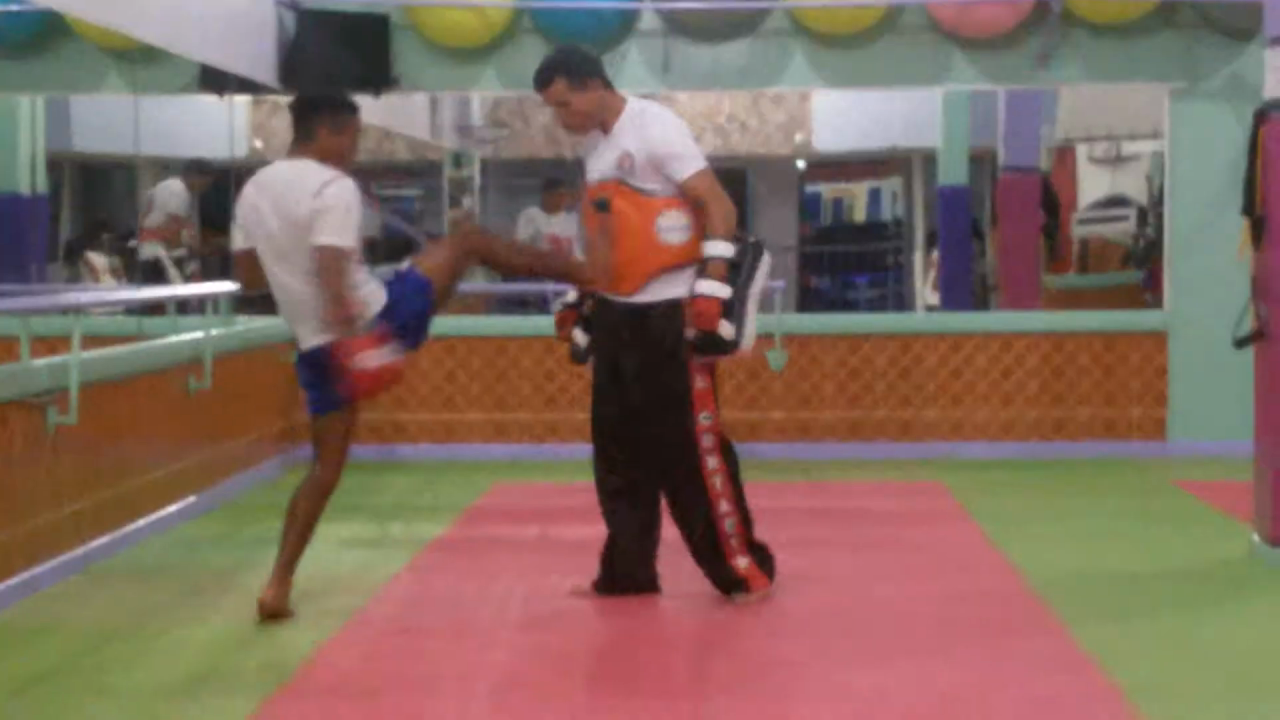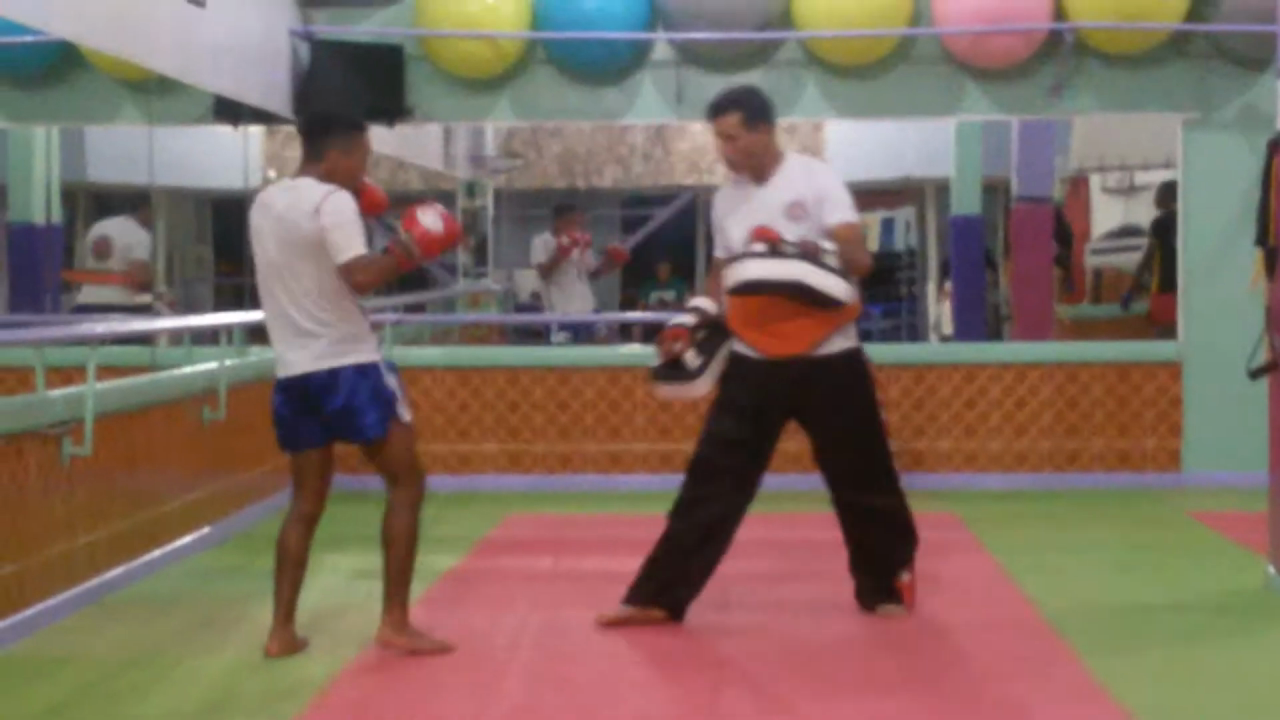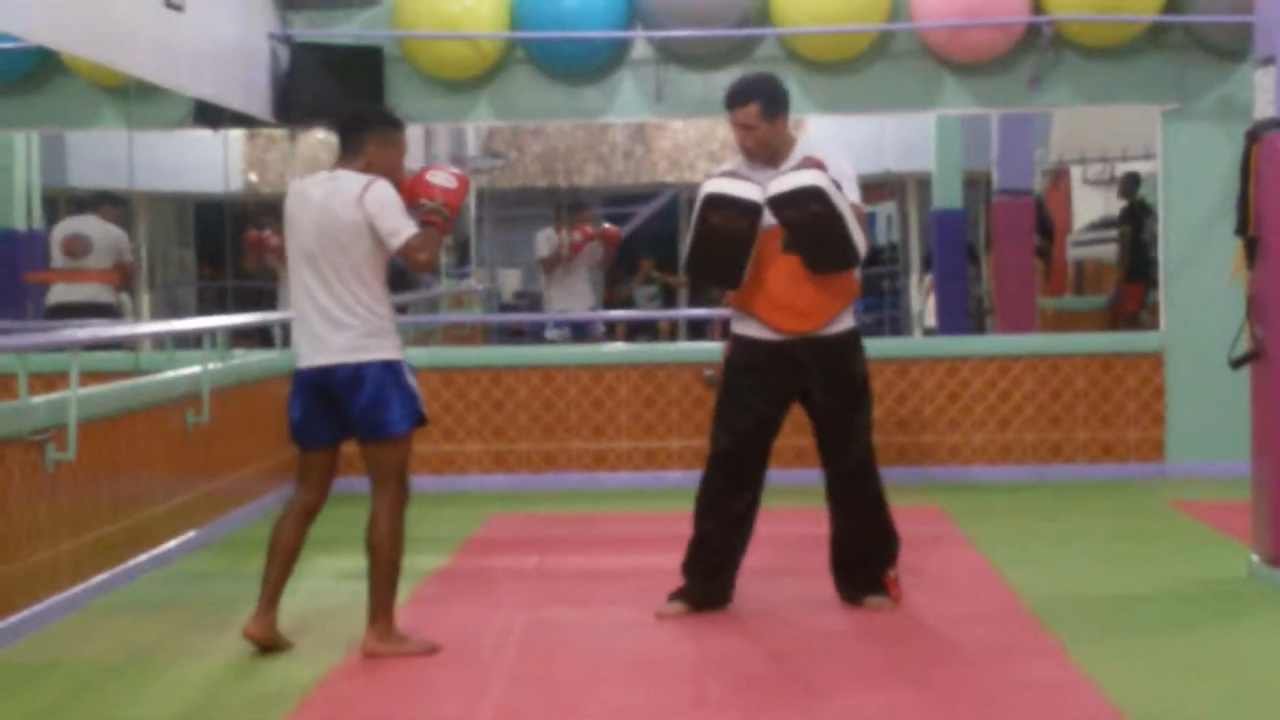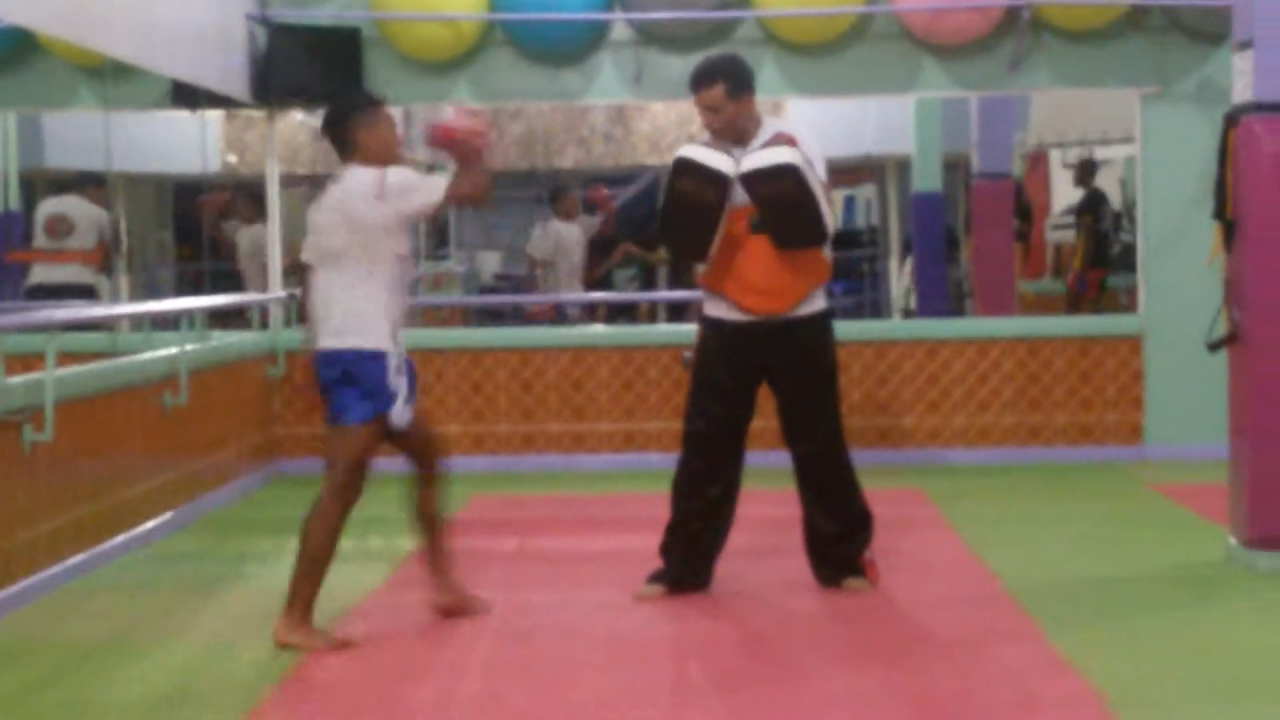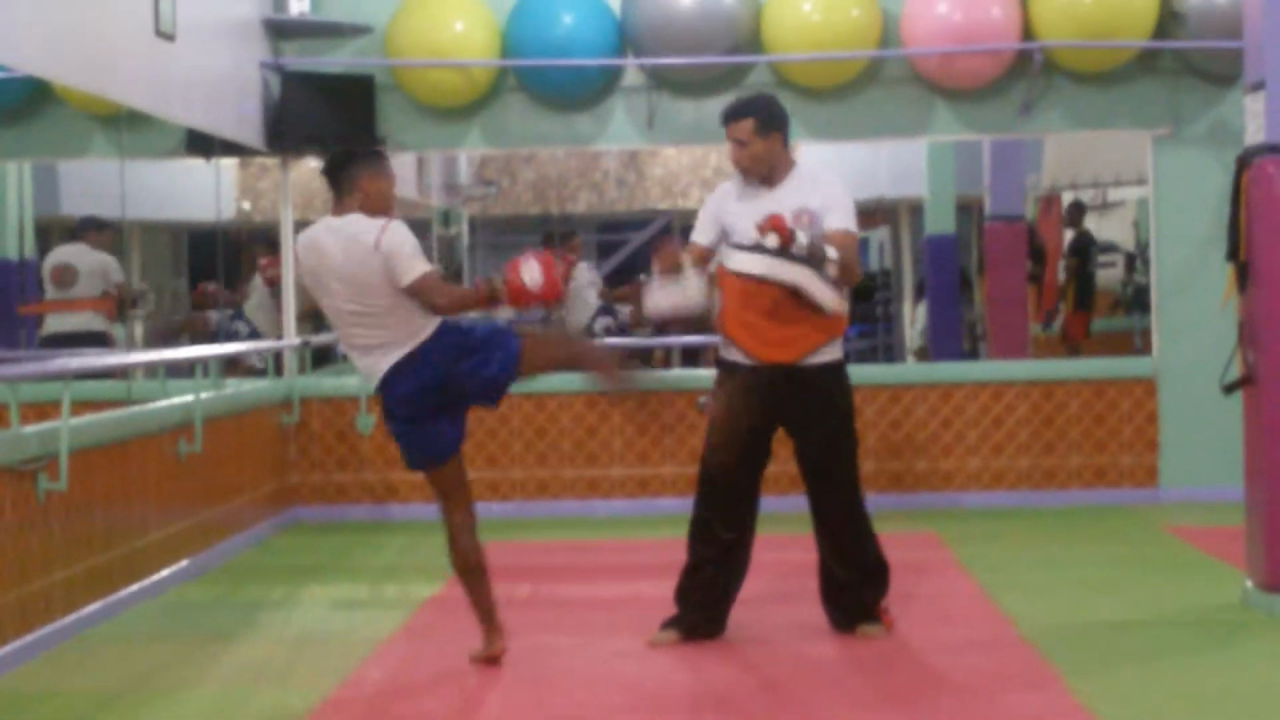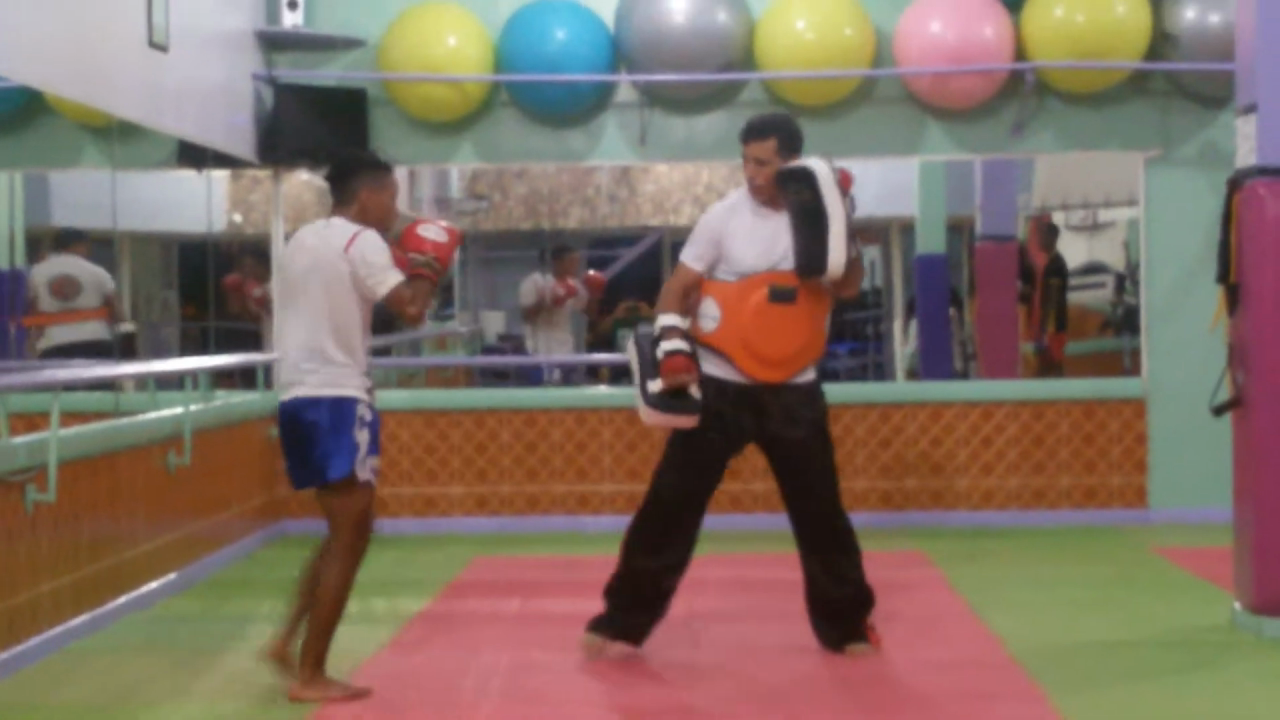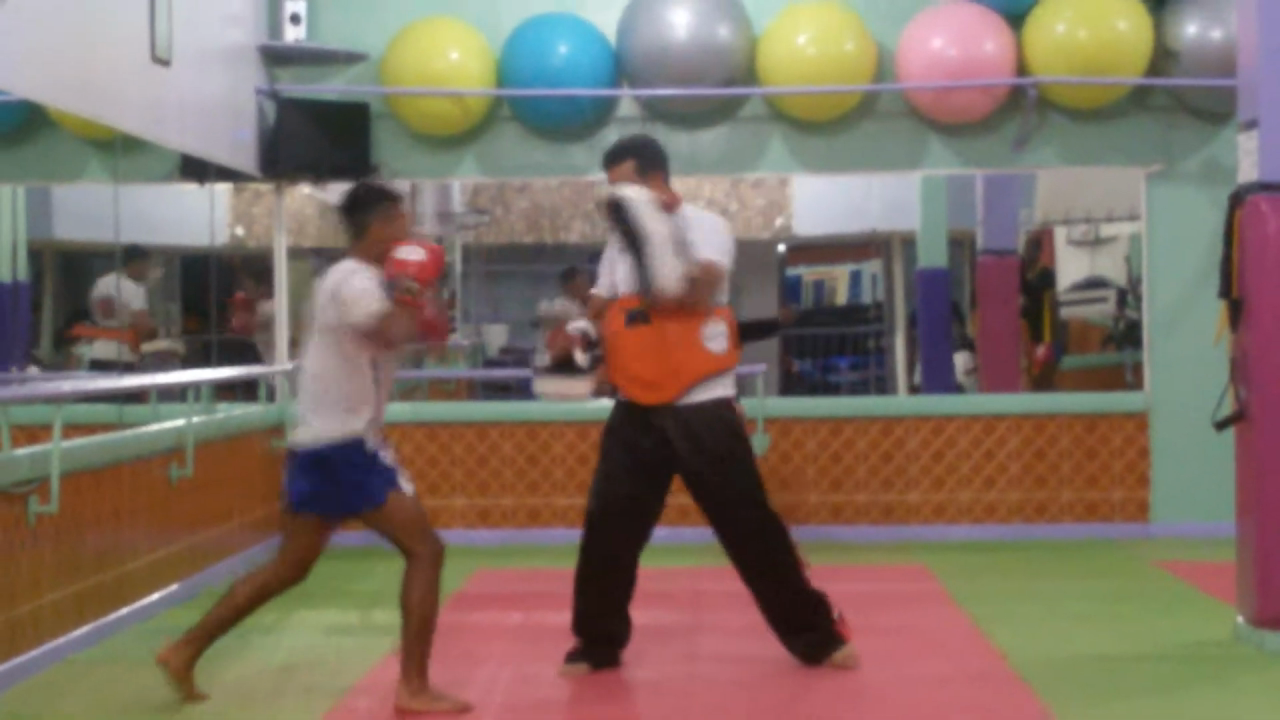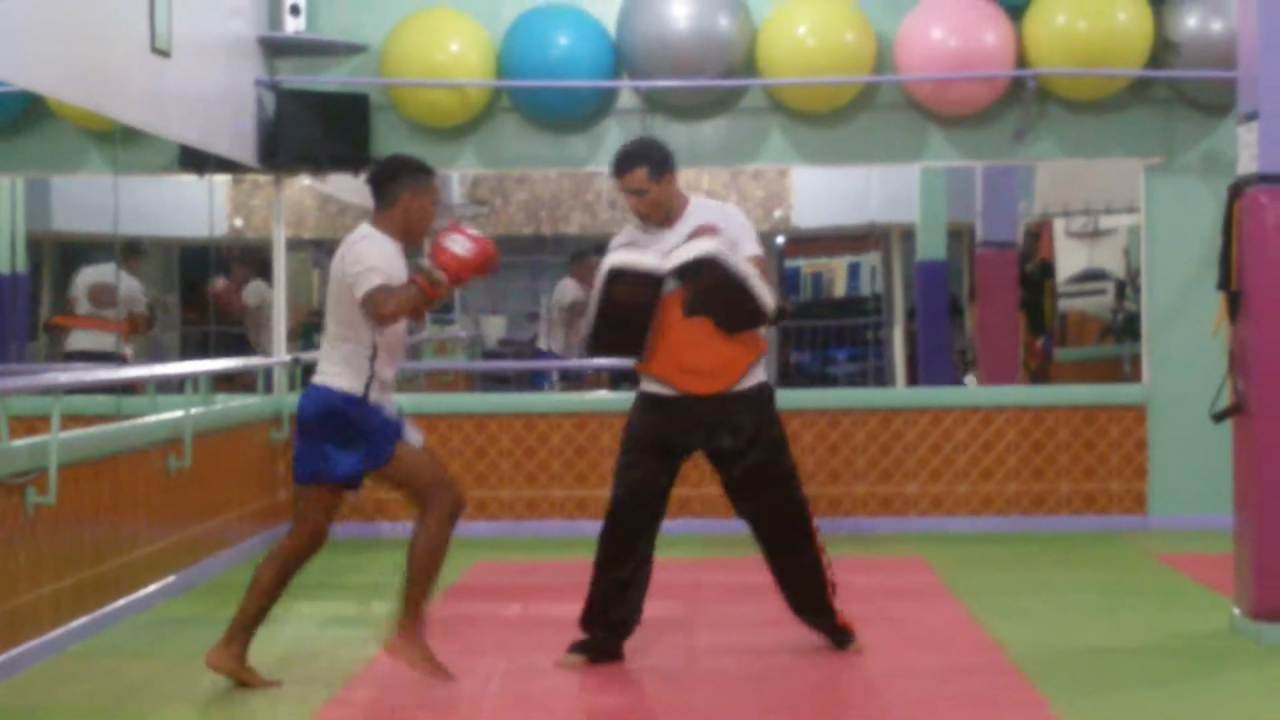
dt=0.4s
person 1, frame 1
left shoulder: (655, 127)
right shoulder: (591, 143)
left elbow: (718, 203)
left wrist: (713, 286)
right wrist: (579, 299)
left hip: (669, 310)
right hip: (617, 312)
left knee: (690, 434)
right knee: (616, 440)
left ankle: (741, 566)
right ankle: (627, 571)
person 1, frame 2
left shoulder: (816, 181)
right shoulder: (726, 200)
left elbow: (859, 258)
left hip: (828, 362)
right hip: (754, 363)
left knee: (864, 478)
right knee: (712, 479)
left ankle: (886, 583)
right ankle: (659, 595)
person 1, frame 3
left shoulder: (828, 167)
right shoulder: (731, 180)
left elbow: (859, 247)
left hip: (829, 341)
right hip: (756, 345)
left knee: (851, 465)
right knee: (730, 464)
left ankle: (867, 576)
right ankle: (704, 584)
person 1, frame 4
left shoulder: (793, 144)
left elbow: (822, 226)
right wrist: (703, 191)
left hip: (799, 322)
right hip: (727, 325)
left knee: (818, 446)
right knee: (707, 447)
left ankle: (842, 558)
right ankle: (684, 565)
person 1, frame 5
left shoulder: (822, 193)
right shoulder: (724, 198)
left elbow: (848, 272)
right elbow: (691, 266)
left wrist: (798, 249)
right wrist: (672, 283)
left hip: (816, 368)
right hip: (744, 368)
left knee: (834, 491)
right knee: (722, 490)
left ankle: (856, 604)
right ankle: (698, 610)
person 1, frame 6
left shoulder: (819, 210)
right shoulder: (723, 217)
left elbow: (848, 286)
right elbow: (676, 289)
left wrist: (838, 218)
right wrist: (672, 349)
left hip: (793, 390)
right hip: (721, 386)
left knee: (820, 509)
right knee: (673, 500)
left ankle: (845, 623)
right ankle: (624, 618)
person 1, frame 7
left shoulder: (703, 228)
right shoulder: (619, 243)
left elbow: (694, 294)
right elbow: (600, 311)
left hip: (703, 408)
right hip: (636, 412)
left knee: (748, 521)
right knee: (606, 526)
left ankle: (817, 635)
right ankle: (597, 644)
person 1, frame 8
left shoulder: (723, 219)
right shoulder: (627, 243)
right wrist: (607, 296)
left hip: (737, 393)
right hip: (664, 398)
left knee: (780, 509)
right knee: (628, 514)
left ankle: (827, 618)
right ankle: (603, 636)
person 2, frame 1
left shoulder: (252, 188)
right shoulder: (334, 186)
left elbow: (248, 275)
right elbow: (330, 266)
right wrist: (349, 337)
left hip: (317, 348)
right hip: (373, 323)
left knee: (325, 467)
right knee: (467, 240)
left ankle: (278, 586)
right ankle: (579, 269)
person 2, frame 2
left shoulder: (265, 203)
right shoulder: (335, 201)
right elbow: (363, 277)
right wrist: (404, 254)
left hip: (294, 372)
right hip: (347, 366)
left knee: (306, 502)
right knee: (407, 483)
left ankle: (282, 629)
right ankle: (396, 623)
person 2, frame 3
left shoulder: (299, 193)
right shoulder: (374, 191)
right elbow: (421, 256)
left wrist: (405, 214)
right wrist: (437, 221)
left hip: (313, 364)
right hip: (370, 360)
left knee: (307, 495)
right knee: (389, 494)
left ankle: (265, 616)
right ankle: (381, 630)
person 2, frame 4
left shoulder: (329, 202)
right shoulder: (385, 186)
left elbow: (312, 281)
right elbow: (473, 190)
right wrist: (470, 153)
left hip: (347, 350)
right hip: (368, 355)
left knee: (428, 457)
right knee: (344, 482)
left ankle: (445, 586)
right ankle: (295, 619)
person 2, frame 5
left shoulder: (306, 246)
right shoulder: (386, 234)
right elbow: (439, 300)
right wrist: (495, 291)
left hip: (401, 388)
right hip: (442, 353)
left knee: (456, 507)
right knee: (564, 349)
left ankle: (492, 634)
person 2, frame 6
left shoulder: (297, 242)
right shoulder: (361, 241)
right elbow: (410, 309)
right wrist: (427, 272)
left hip: (296, 402)
right hip: (337, 403)
left knee: (351, 531)
right knee: (346, 539)
left ankle: (288, 639)
right ankle: (309, 675)
person 2, frame 7
left shoulder: (352, 278)
right shoulder: (355, 282)
right elbow: (392, 335)
right wrist: (409, 297)
left hip: (316, 443)
right hip: (343, 448)
left knee: (287, 566)
right knee: (425, 550)
left ankle: (184, 651)
person 2, frame 8
left shoulder: (378, 245)
right shoulder: (372, 248)
left elbow: (395, 310)
right elbow: (384, 310)
left wrist: (430, 285)
right wrist: (430, 279)
left hip: (332, 401)
right hip: (350, 405)
left knee: (304, 536)
right knee: (445, 498)
left ankle: (231, 647)
right ankle: (409, 632)
